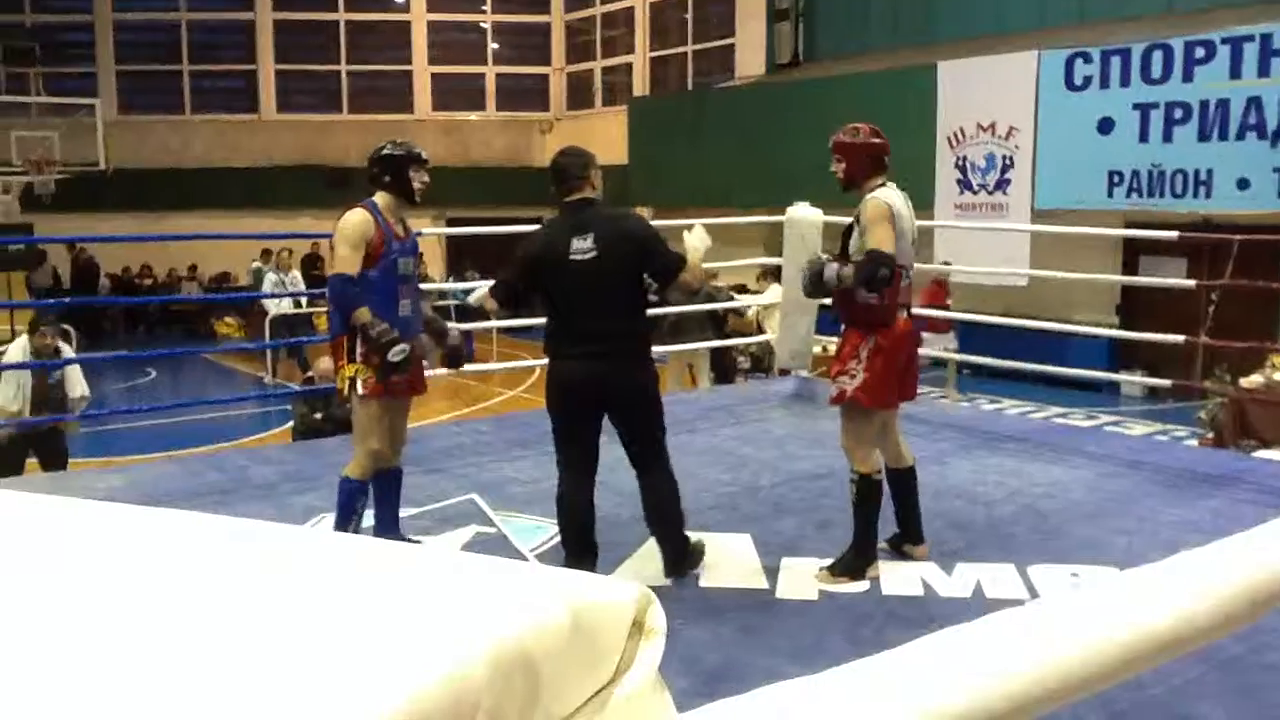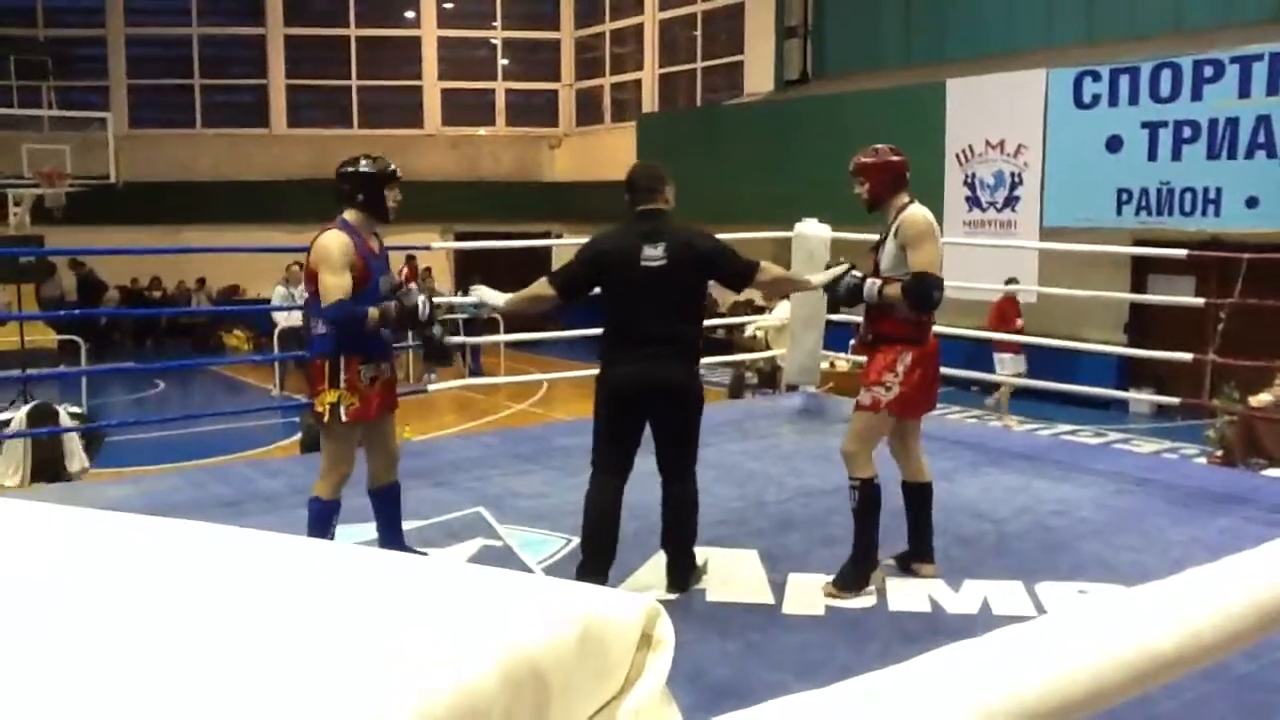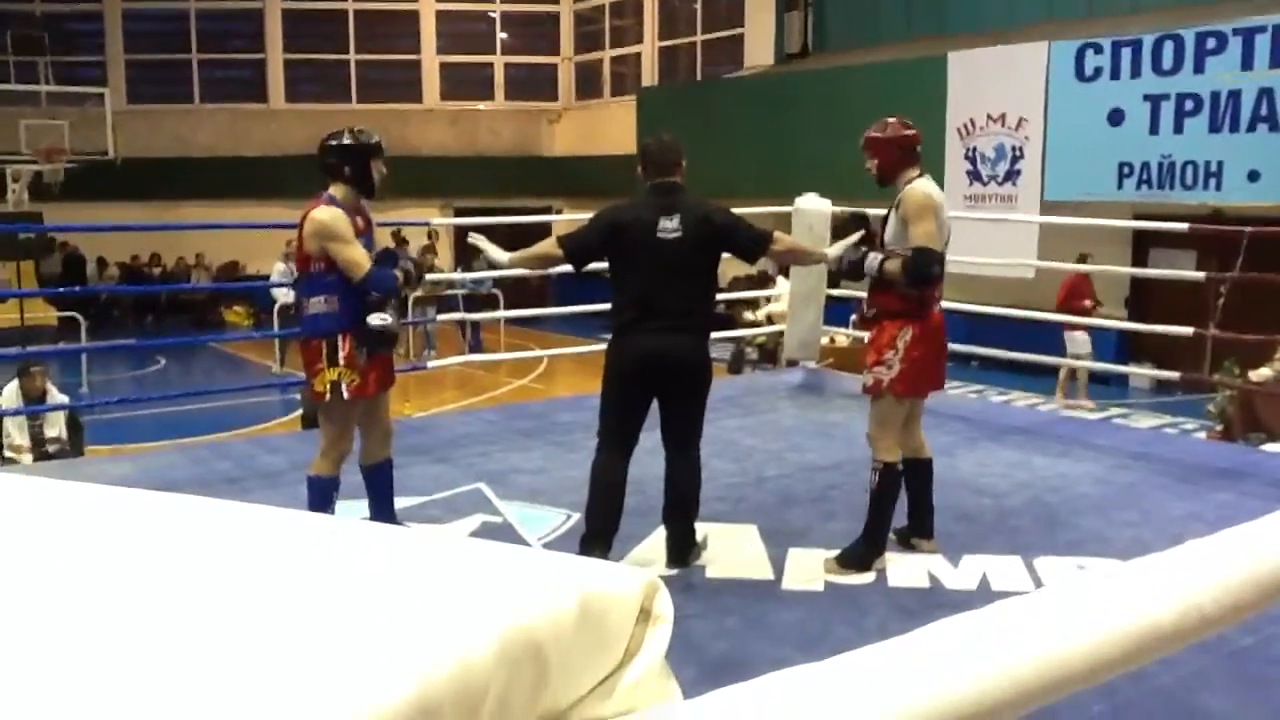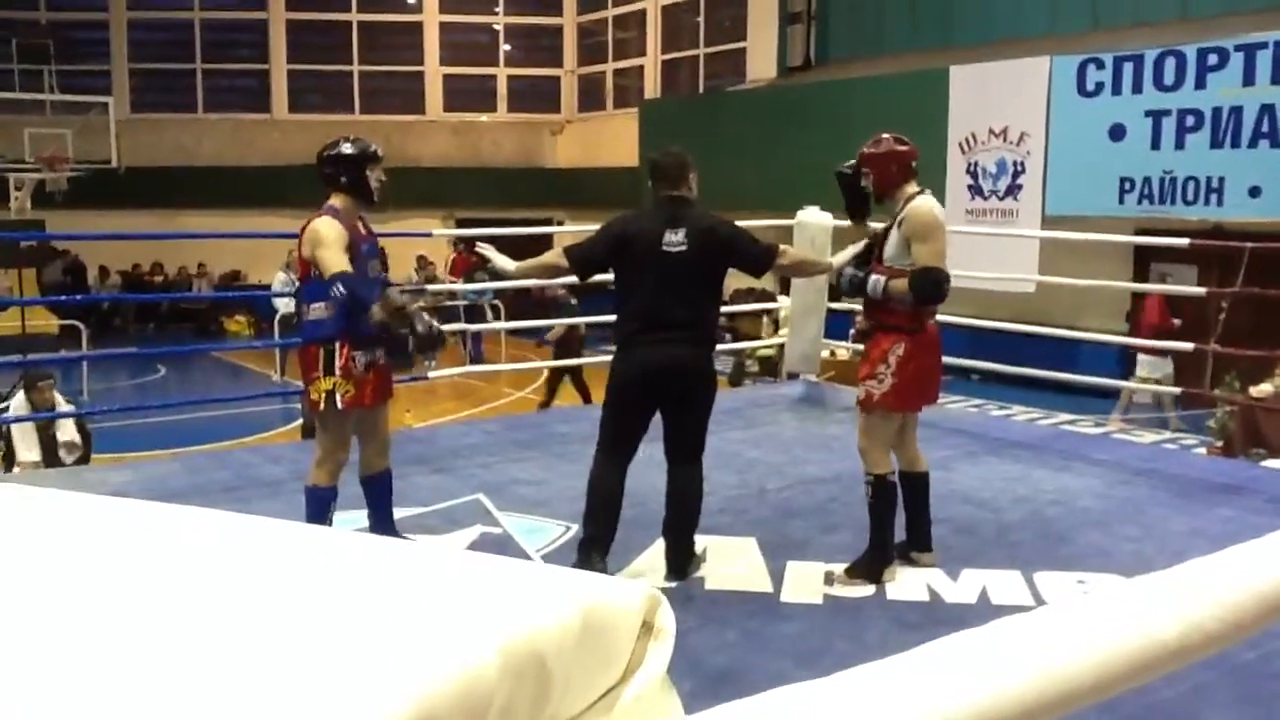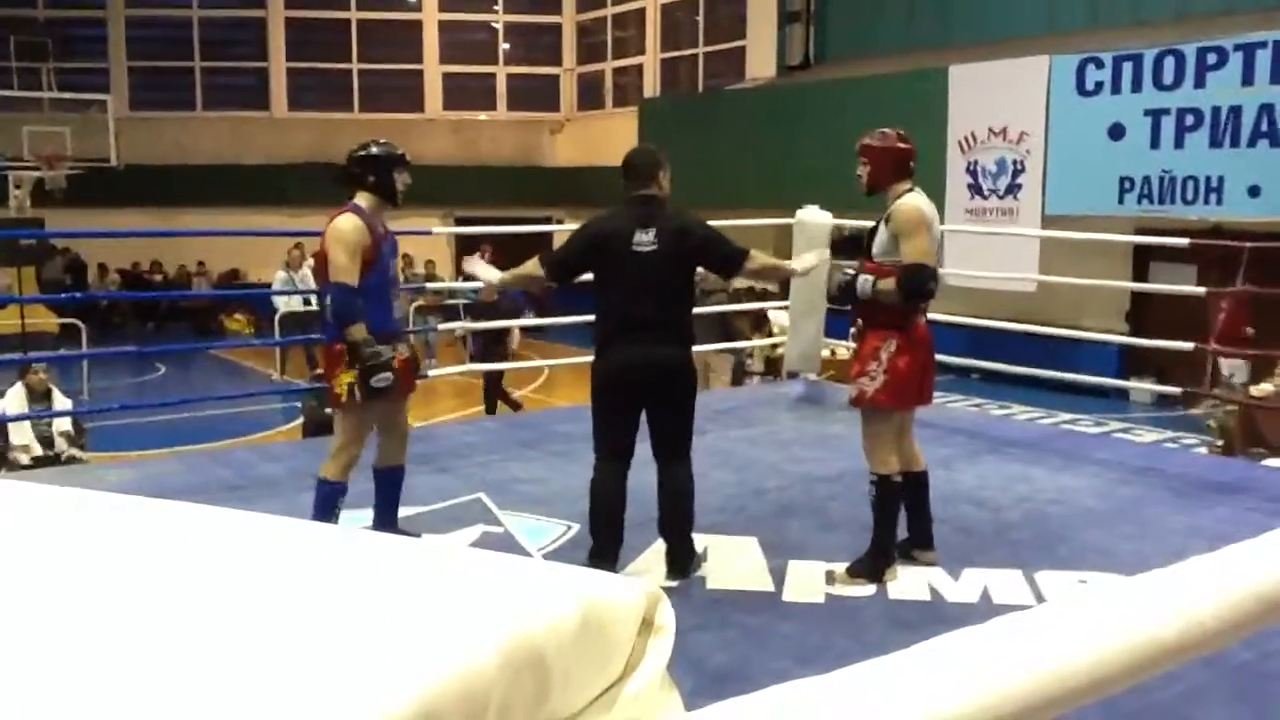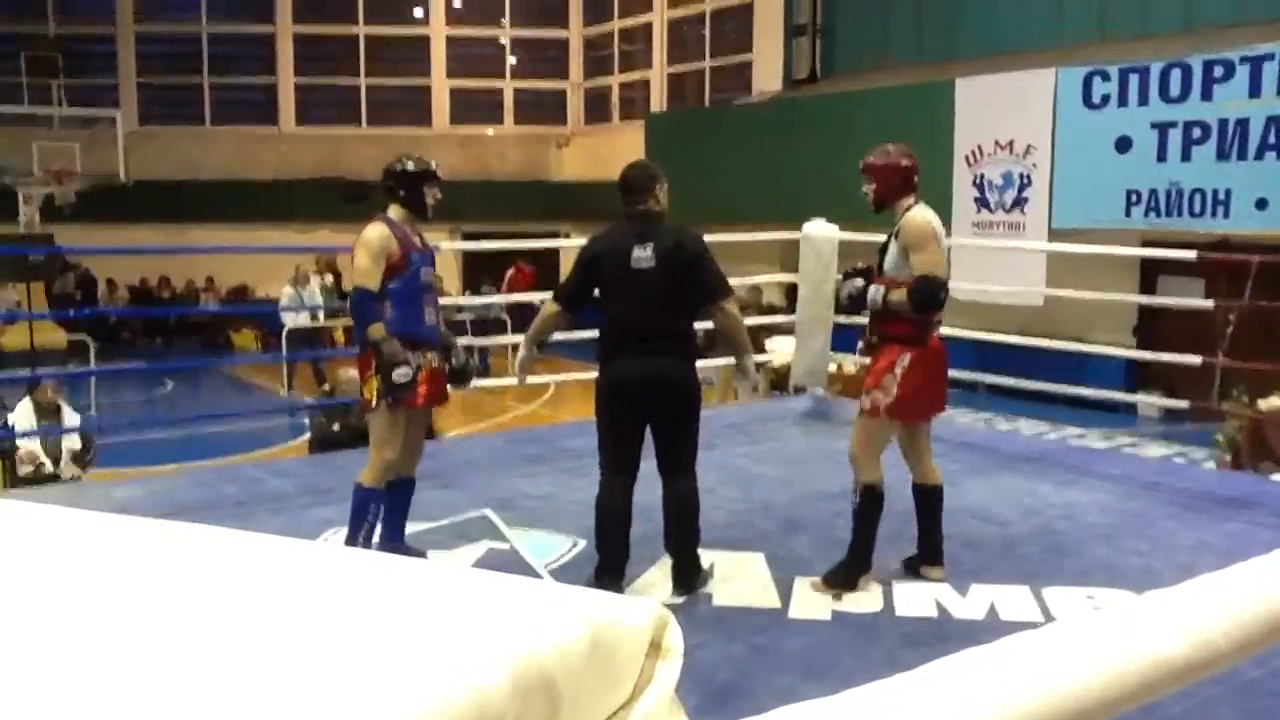
dt=0.7s
person 1, frame 1
left shoulder: (876, 204)
right shoulder: (895, 199)
left elbow: (880, 271)
left wrist: (829, 275)
right wrist: (838, 270)
left hip: (873, 337)
right hip: (892, 330)
left knee: (858, 446)
right knee: (887, 437)
left ankle: (862, 556)
right ankle: (911, 537)
person 1, frame 2
left shoulder: (915, 220)
right shoulder: (898, 222)
left elbow: (926, 293)
left wrist: (866, 289)
right wrist: (859, 283)
left hip: (904, 354)
right hip: (895, 350)
left knee: (855, 449)
right knee: (907, 451)
left ankle: (863, 565)
right ankle: (921, 554)
person 1, frame 3
left shoulder: (917, 195)
right shoulder: (913, 196)
left elbow: (925, 268)
left wrist: (869, 262)
right wrist: (865, 243)
left hip: (906, 330)
right hip: (910, 326)
left knee: (881, 435)
right knee: (907, 430)
left ankle: (870, 547)
right ankle: (920, 530)
person 1, frame 4
left shoulder: (921, 213)
right shoulder: (902, 213)
left elbow: (933, 287)
right elbow: (867, 261)
left wrist: (870, 285)
right wrist: (856, 209)
left hip: (902, 343)
right hip: (897, 340)
left knee: (872, 446)
right knee: (903, 443)
left ankle: (878, 558)
right ankle: (918, 543)
person 1, frame 5
left shoulder: (907, 209)
right shoulder: (909, 206)
left elbow: (920, 284)
left wrist: (861, 286)
right wrist: (864, 258)
left hip: (891, 340)
right hip: (901, 337)
left knee: (878, 447)
right knee: (901, 440)
left ankle: (880, 558)
right ankle: (920, 540)
person 1, frame 6
left shoulder: (916, 223)
right shoulder: (913, 221)
left elbow: (930, 296)
left wrist: (872, 296)
right wrist: (871, 283)
left hip: (906, 353)
right hip: (908, 349)
left knee: (863, 453)
right knee: (917, 452)
left ankle: (857, 565)
right ankle: (930, 557)
person 2, frame 1
left shoulder: (540, 242)
right shoulder: (629, 228)
left elbow: (499, 302)
right elbow: (687, 278)
left wrist: (479, 298)
right wrist: (695, 248)
left hip: (569, 372)
right hip: (629, 368)
left knee: (575, 471)
right knee: (652, 462)
left ankle: (580, 567)
right ankle: (679, 553)
person 2, frame 2
left shoulder: (606, 245)
right shoulder: (695, 242)
left elbow: (551, 290)
right elbow: (760, 277)
left wrist: (505, 301)
right wrist: (809, 282)
left hip: (620, 376)
right hip: (678, 376)
left knee: (607, 476)
right knee: (679, 475)
left ankle: (592, 575)
right ankle: (680, 570)
person 2, frame 3
left shoulder: (621, 216)
right shoulder: (709, 216)
left elbow: (559, 250)
right elbow: (775, 246)
left wrist: (507, 259)
right wrist: (827, 255)
left hip: (632, 349)
right hip: (688, 350)
left knee: (613, 448)
right knee: (683, 449)
left ankle: (595, 547)
right ankle: (681, 546)
person 2, frame 4
left shoulder: (627, 228)
right shoulder: (715, 229)
left elbow: (565, 259)
right elbow: (781, 259)
left wrist: (514, 267)
right wrist: (831, 264)
left hip: (636, 360)
right hip: (692, 363)
left knee: (611, 457)
right knee: (685, 461)
left ankle: (592, 555)
right ankle: (680, 557)
person 2, frame 5
left shoulder: (601, 228)
right shoulder: (686, 227)
left elbow: (544, 271)
right elbow: (747, 264)
left wrist: (499, 279)
right wrist: (795, 268)
left hip: (616, 361)
right hip: (671, 360)
left knee: (611, 461)
right knee: (674, 460)
left ankle: (603, 559)
right ankle: (680, 558)
person 2, frame 6
left shoulder: (602, 245)
right shoulder: (684, 241)
left elbow: (559, 306)
right elbow: (722, 307)
left wrist: (528, 346)
right wrist: (745, 355)
left hip: (619, 374)
right hip: (674, 373)
left knee: (616, 477)
right knee: (679, 475)
left ankle: (609, 575)
right ankle: (686, 572)
person 3, frame 1
left shoulder: (403, 227)
right shoulder: (358, 221)
right elbow: (342, 290)
left wrist: (440, 330)
right wrist: (382, 336)
left hip: (400, 349)
right hip: (364, 350)
left knee: (393, 445)
right knee: (369, 449)
left ankle: (387, 533)
person 3, frame 2
left shoulder: (374, 240)
right shoulder: (335, 243)
left elbow: (385, 298)
right elbow: (338, 313)
left wrist: (414, 310)
right wrist: (394, 313)
left hip: (374, 366)
right hip: (341, 369)
left knee: (386, 458)
right knee: (336, 470)
left ankle: (393, 545)
person 3, frame 3
left shoulder: (359, 214)
right shoulder: (326, 218)
left elbow: (378, 274)
right elbow: (370, 281)
left wrist: (385, 312)
right wrist: (407, 273)
left hip: (365, 339)
right hip: (334, 345)
left knee: (378, 433)
right knee: (336, 444)
left ankle: (384, 522)
person 3, frame 4
left shoulder: (361, 226)
right shoulder: (325, 227)
left elbow: (376, 285)
right elbow: (345, 288)
left wrist: (412, 316)
right wrist: (393, 324)
left hip: (368, 352)
right hip: (333, 354)
left knee: (377, 444)
right knee: (332, 454)
left ankle: (384, 532)
person 3, frame 5
left shoulder: (380, 226)
right shoulder: (348, 226)
right elbow: (341, 300)
left wrist: (400, 348)
right wrist: (367, 354)
left hip: (388, 348)
right hip: (358, 354)
left knee: (396, 437)
right knee: (348, 449)
left ankle: (385, 526)
person 3, frame 6
left shoulder: (419, 240)
right shoulder: (378, 235)
right elbow: (363, 303)
left wrist: (448, 348)
right wrist: (388, 352)
left hip: (422, 359)
right hip: (391, 361)
left knee: (410, 455)
right knee: (384, 457)
left ankle: (392, 541)
right ankle: (356, 550)
